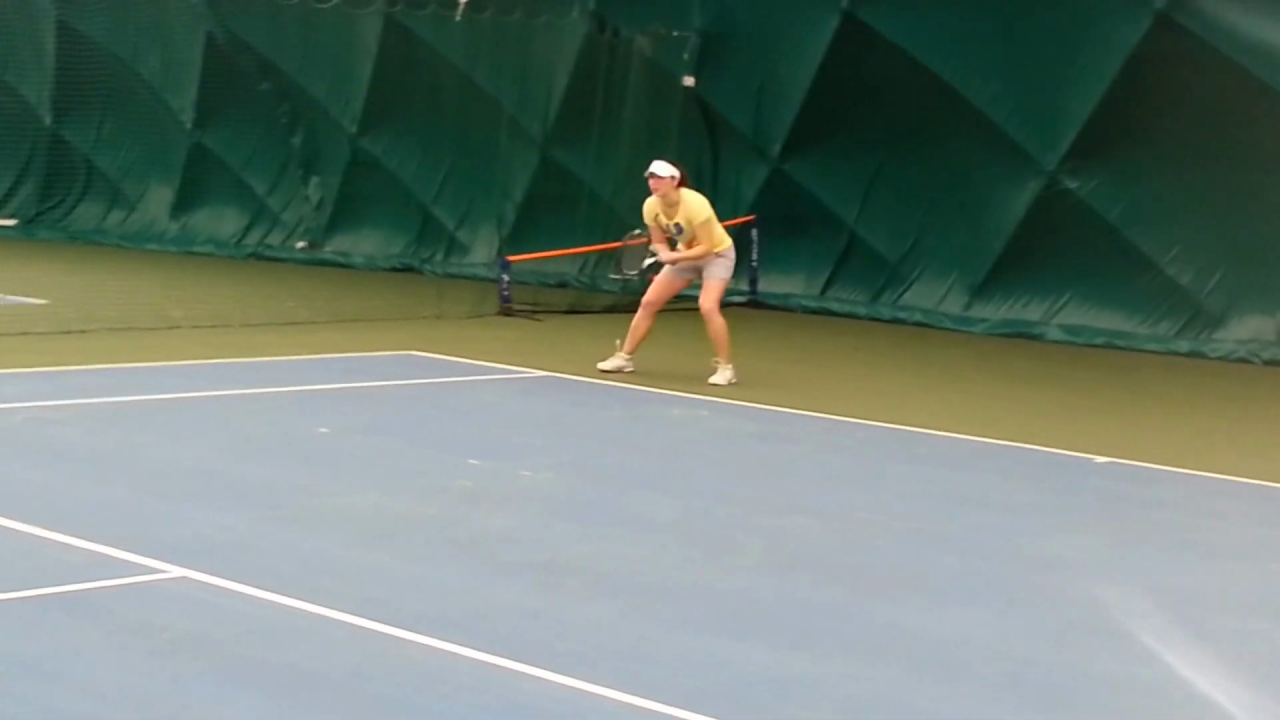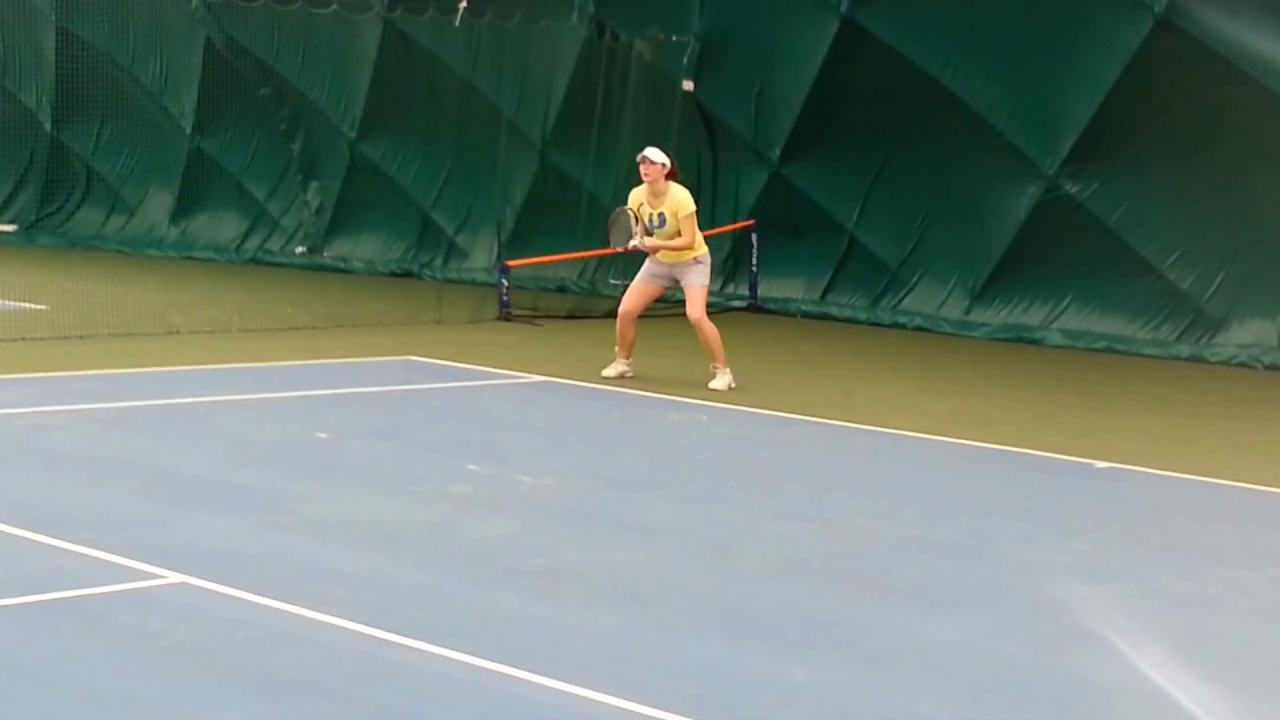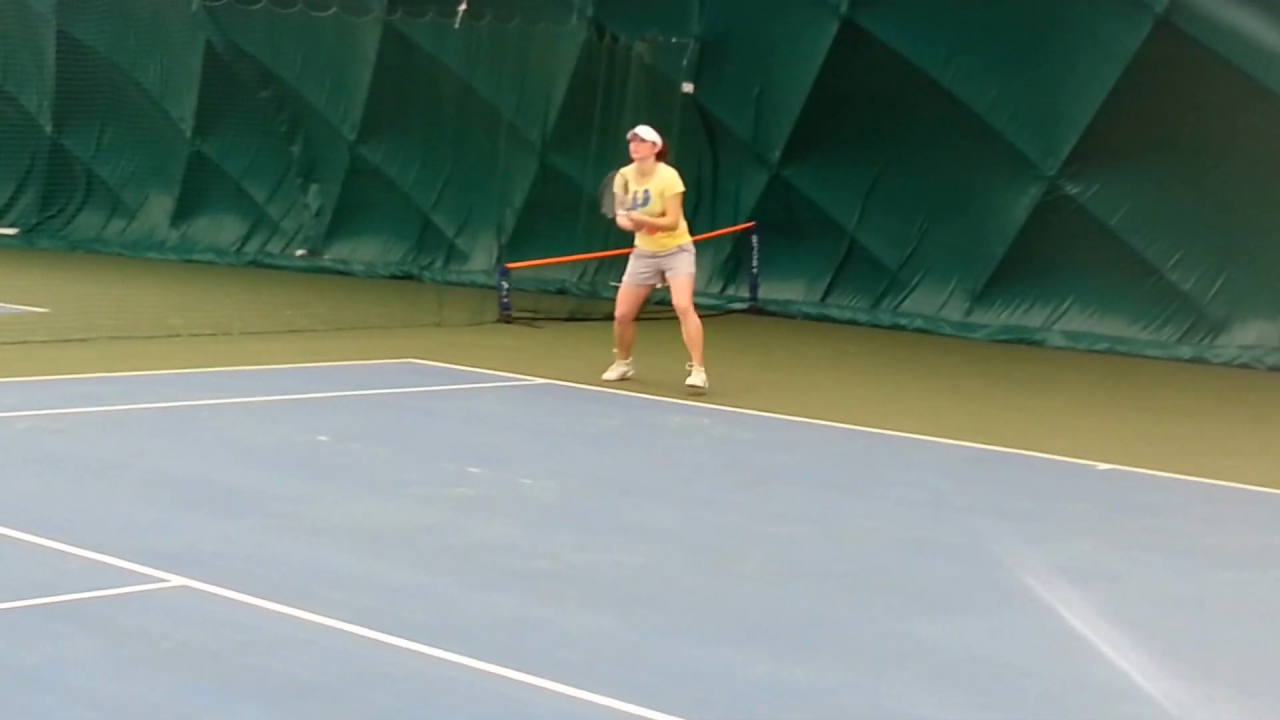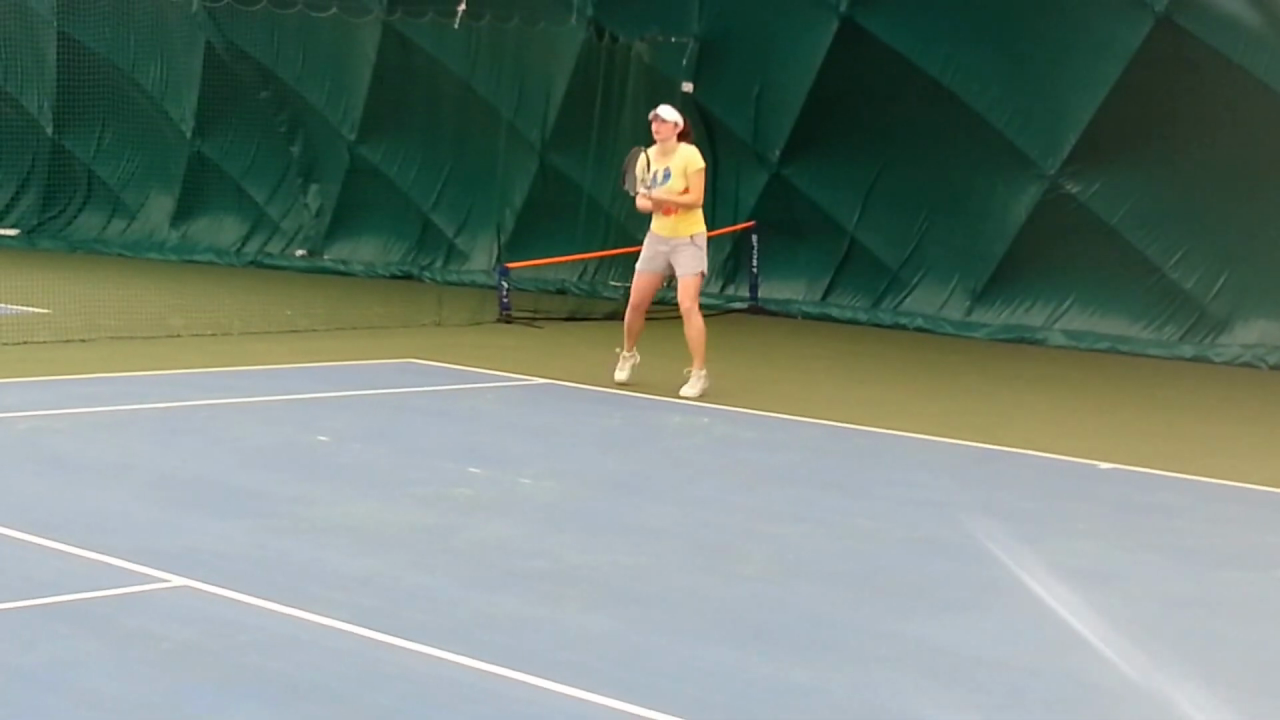
dt=0.4s
person 1, frame 1
left shoulder: (695, 204)
right shoulder: (651, 206)
left elbow: (706, 247)
right elbow: (659, 242)
left wrist: (676, 257)
right wrist: (665, 254)
left hip: (717, 254)
right hip: (685, 253)
left knee: (708, 307)
right knee: (648, 303)
left ankle: (725, 367)
right ankle: (624, 357)
person 1, frame 2
left shoulder: (680, 196)
right shoulder: (636, 196)
left elbow: (689, 241)
right elbow: (639, 234)
left wrist: (657, 243)
right wrist: (644, 244)
left hip: (692, 260)
right hip: (659, 261)
left knee: (696, 315)
right knee: (626, 311)
left ankle: (723, 372)
right ankle: (623, 362)
person 1, frame 3
left shoulder: (668, 177)
right shoulder: (624, 176)
left elbow: (673, 222)
right elbow: (622, 218)
left wrist: (642, 219)
right wrist: (629, 223)
left hip: (676, 250)
right hip: (643, 252)
left knee: (683, 305)
right knee: (622, 314)
left ankle: (697, 369)
right ankle: (623, 363)
person 1, frame 4
left shoulder: (690, 154)
right shoulder: (647, 157)
left elbow: (696, 199)
right elbow: (641, 202)
left wrist: (662, 197)
right wrist: (651, 203)
left hip: (689, 239)
right hip: (657, 238)
left knee: (688, 306)
right knee: (636, 304)
left ankle: (698, 373)
right ankle: (628, 354)
